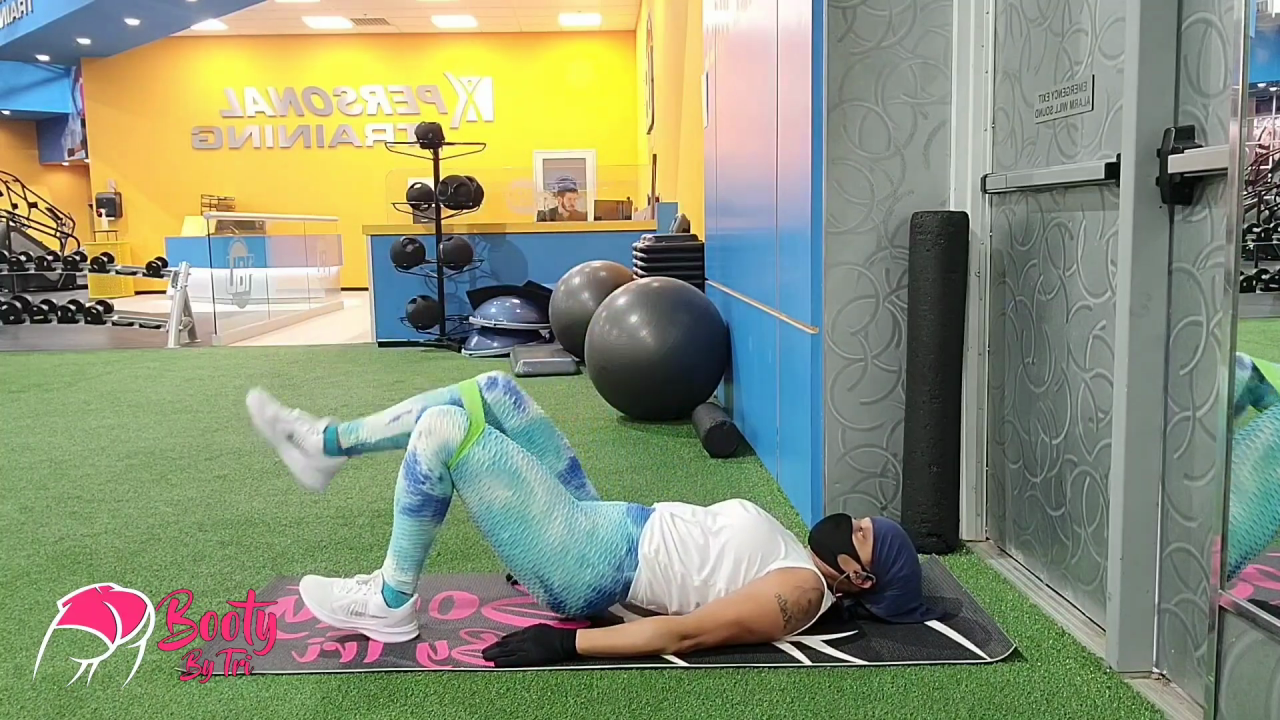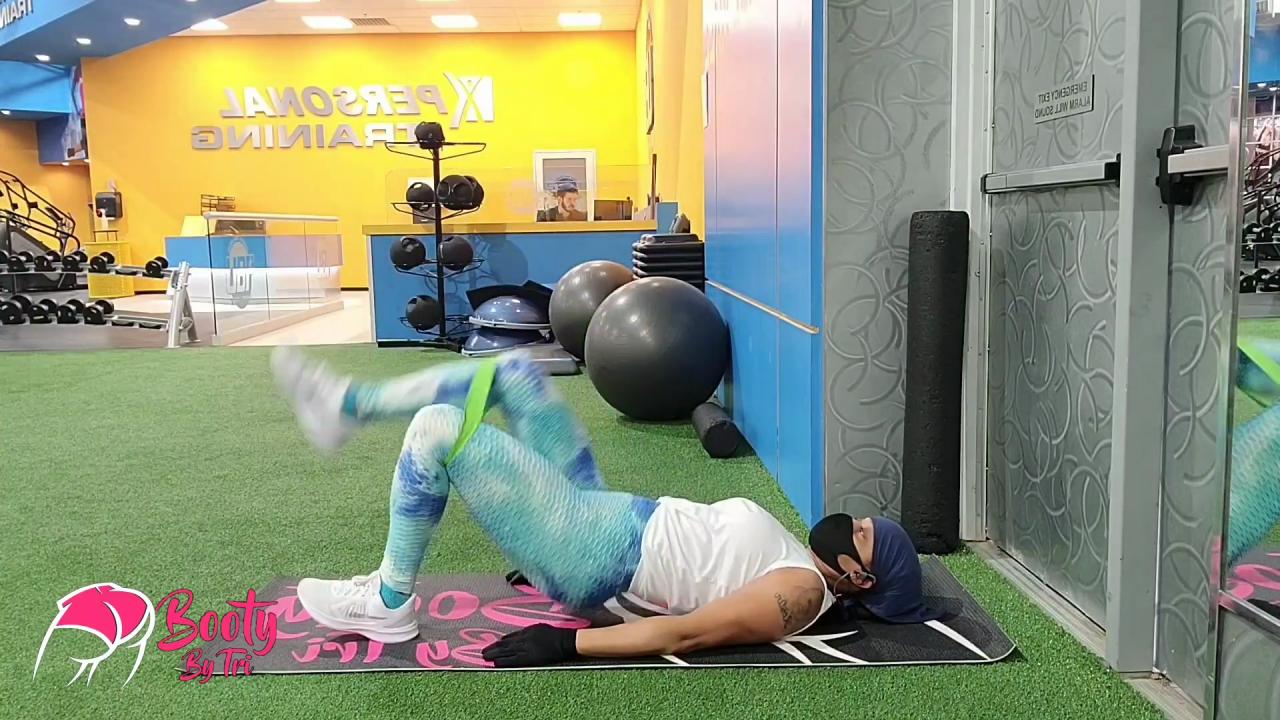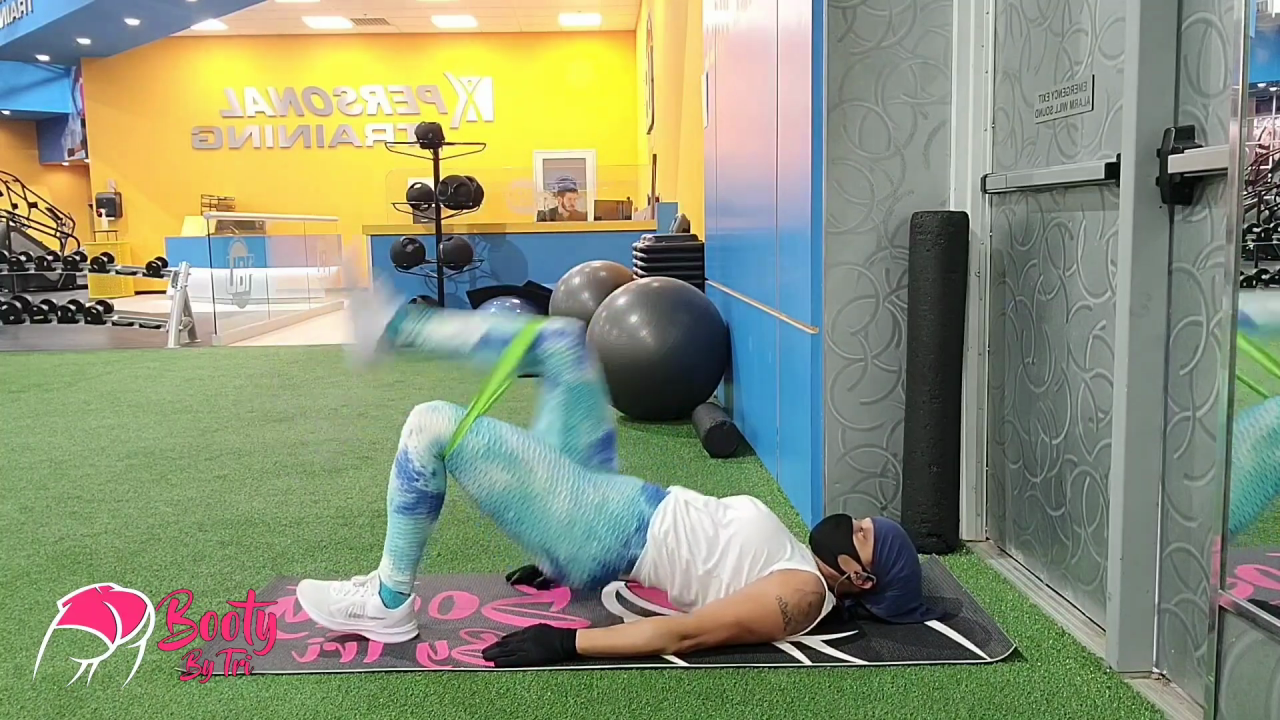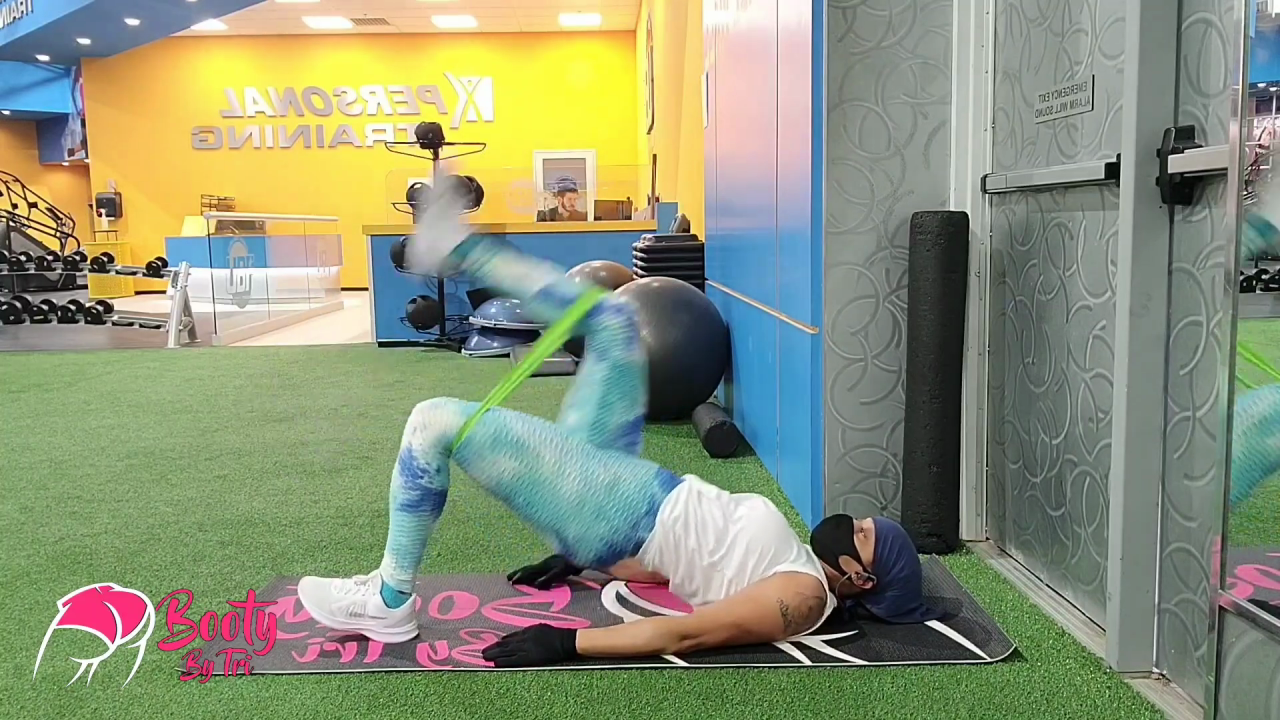
dt=0.1s
person 1, frame 1
left shoulder: (799, 593)
right shoulder: (788, 553)
left elbow: (682, 632)
left wrist: (566, 641)
left hip: (584, 564)
right hip: (598, 520)
left knee: (442, 428)
right knee: (491, 391)
left ankle: (389, 604)
right ankle: (325, 443)
person 1, frame 2
left shoulder: (797, 599)
right shoulder: (790, 556)
left elbow: (688, 634)
left wrist: (567, 640)
left hip: (594, 553)
right hip: (606, 524)
left knee: (438, 429)
right knee: (508, 375)
left ankle: (390, 605)
right ankle: (344, 406)
person 1, frame 3
left shoulder: (799, 594)
right shoulder: (793, 553)
left elbow: (683, 634)
left wrist: (566, 642)
left hip: (598, 534)
right hip: (617, 503)
left knee: (433, 424)
right knee: (559, 338)
left ankle: (387, 605)
right ankle: (395, 325)
person 1, frame 4
left shoulder: (800, 595)
right shoulder: (802, 560)
left elbow: (683, 630)
left wrist: (568, 643)
right wrist: (576, 562)
left hip: (609, 513)
right hip: (626, 488)
left knee: (436, 419)
right knee: (614, 314)
left ankle: (389, 611)
right ankle: (455, 246)
